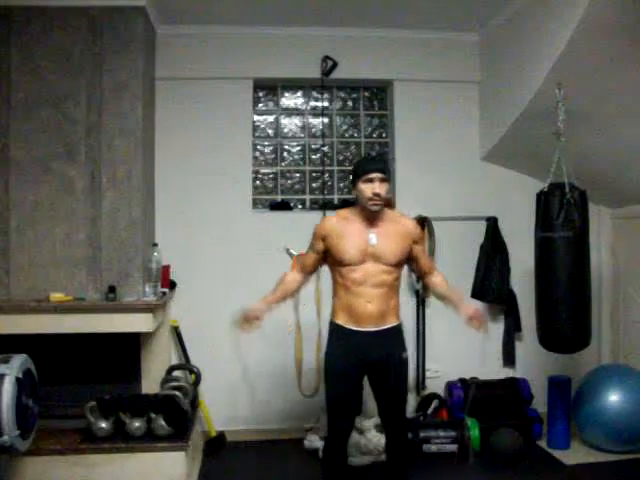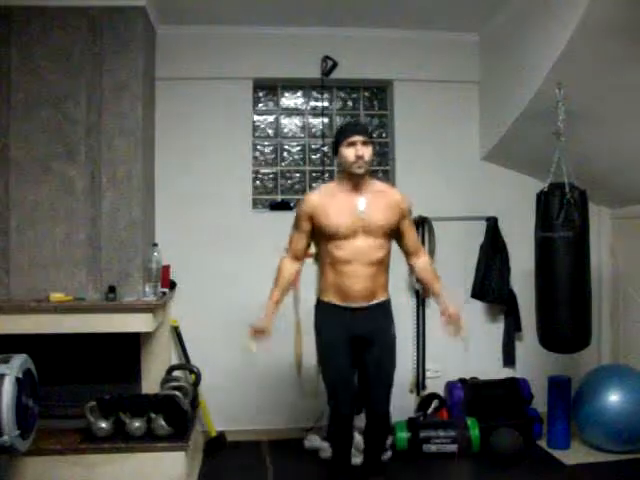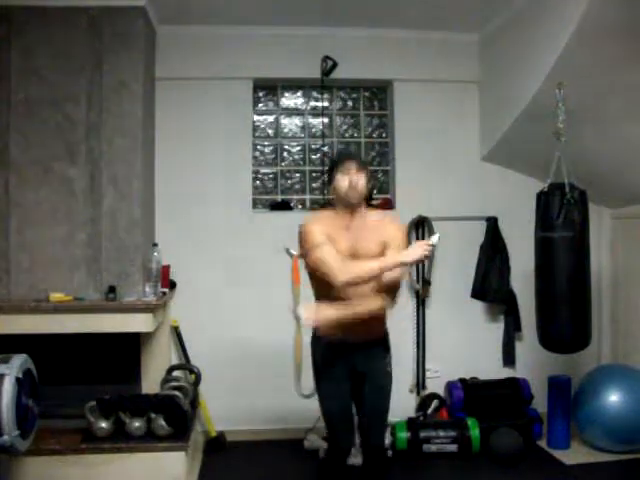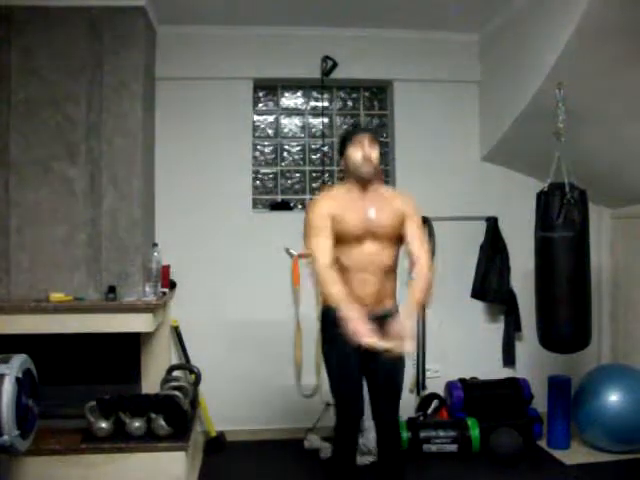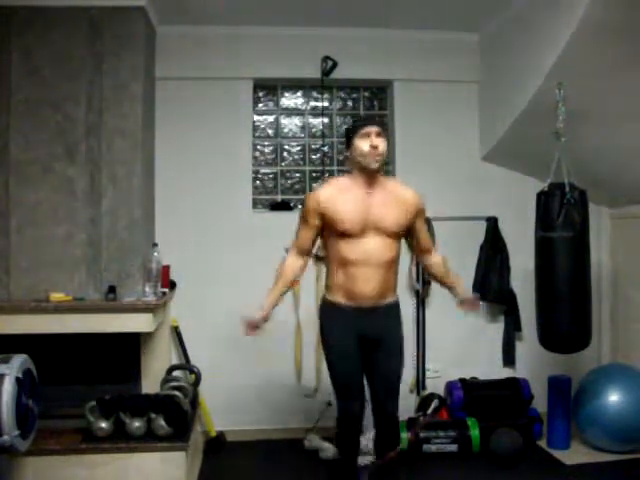
dt=0.7s
person 1, frame 1
left shoulder: (408, 228)
right shoulder: (331, 227)
left elbow: (429, 274)
right elbow: (300, 271)
left wrist: (461, 304)
right wrist: (265, 305)
left hip: (390, 339)
right hip: (344, 339)
left knee: (396, 426)
right knee: (339, 429)
person 1, frame 2
left shoulder: (394, 200)
right shoulder: (315, 201)
left elbow: (417, 255)
right elbow: (293, 259)
left wrist: (441, 300)
right wrist: (270, 311)
left hip: (378, 316)
right hip: (332, 317)
left knee: (378, 409)
right knee: (341, 409)
person 1, frame 3
left shoulder: (390, 227)
right shoulder: (315, 227)
left elbow: (387, 293)
right elbow: (339, 276)
left wrist: (332, 312)
right wrist: (400, 258)
left hip: (373, 345)
right hip: (331, 348)
left knee: (373, 441)
right knee: (340, 440)
person 1, frame 4
left shoulder: (402, 205)
right shoulder: (324, 205)
left elbow: (422, 264)
right elbow: (324, 267)
left wrist: (409, 313)
right wrist: (352, 317)
left hip: (386, 326)
right hip: (339, 324)
left knee: (388, 419)
right knee: (350, 417)
person 1, frame 5
left shoulder: (408, 200)
right shoulder: (325, 197)
left elbow: (427, 254)
right elbow: (298, 256)
left wrist: (457, 290)
right wrist: (268, 306)
left hip: (386, 317)
right hip: (339, 317)
left knee: (386, 411)
right knee: (351, 413)
